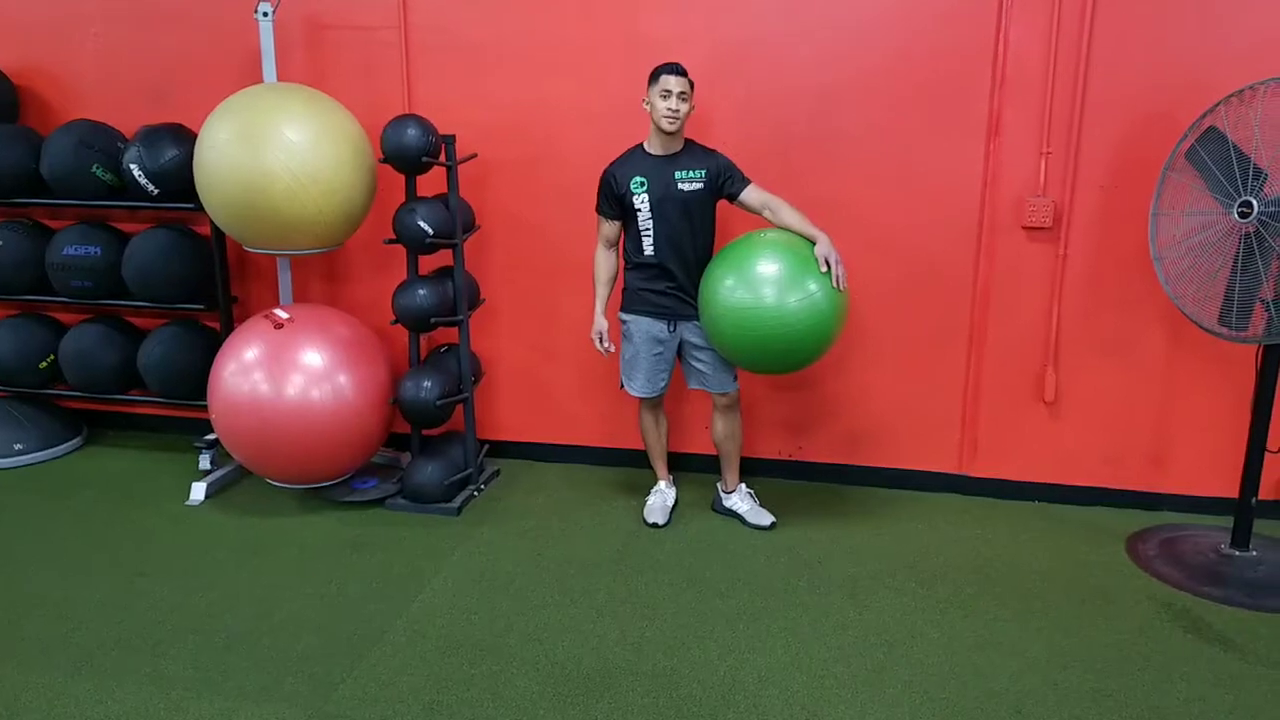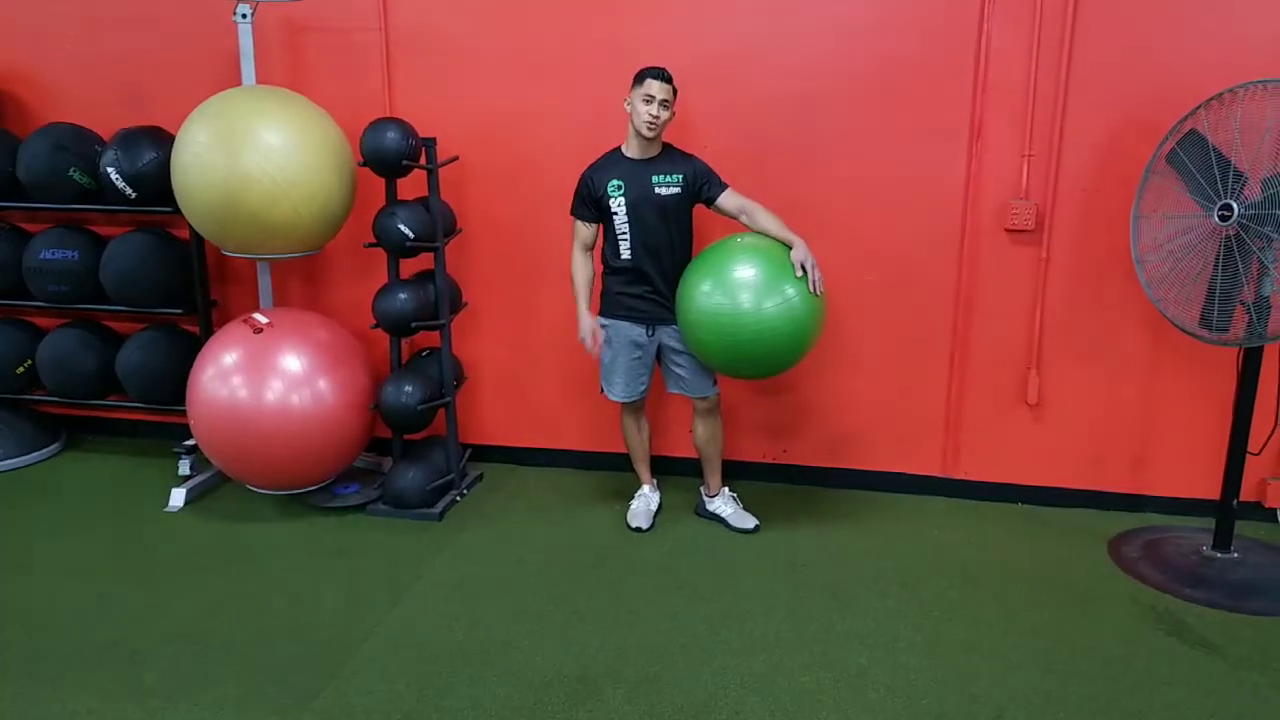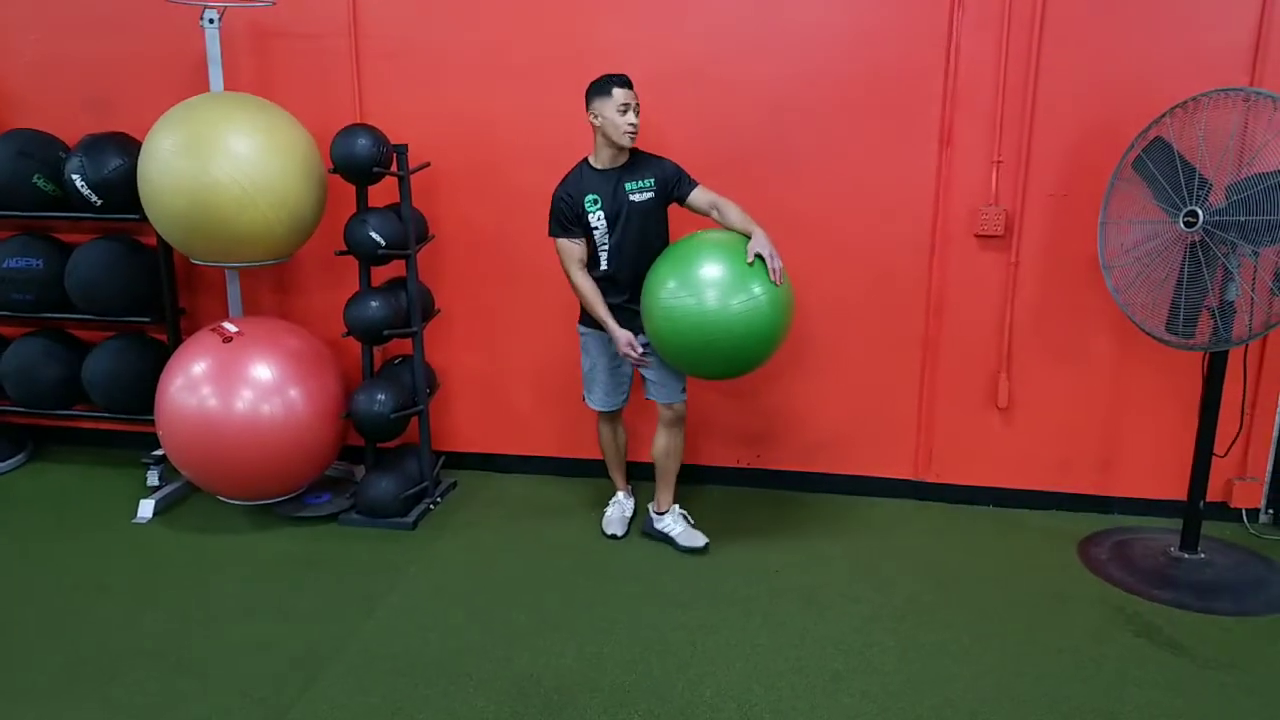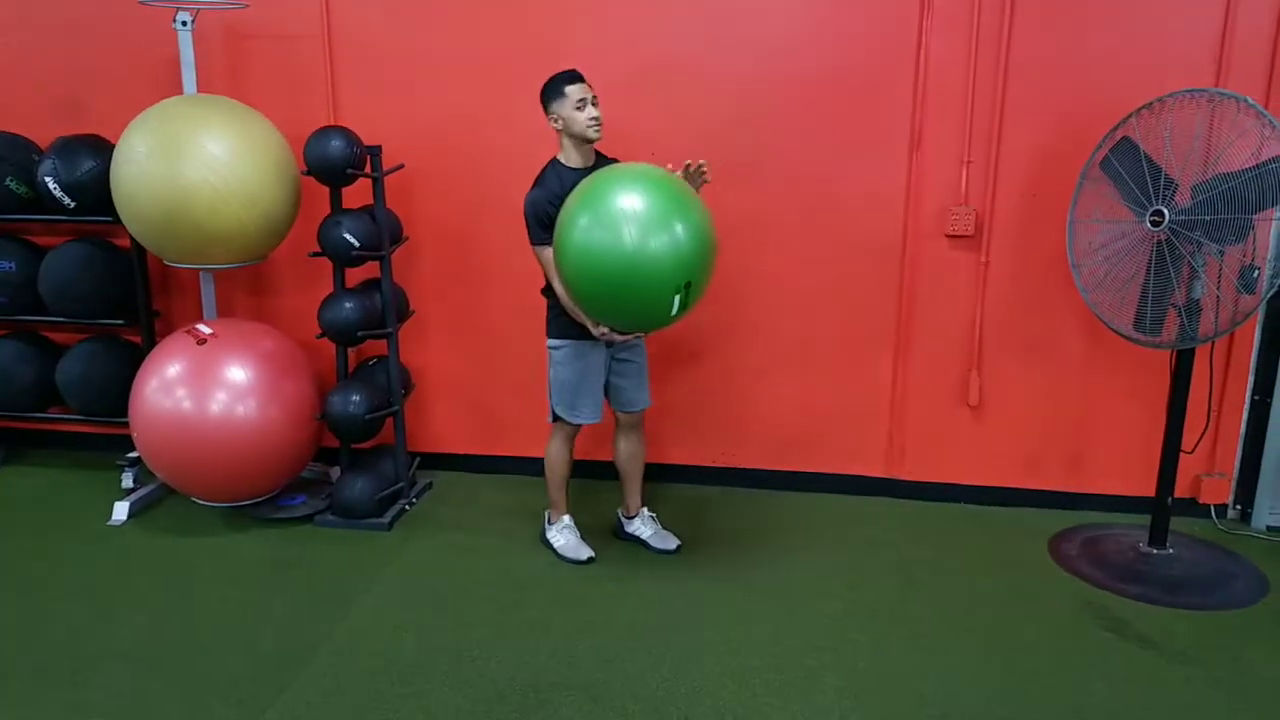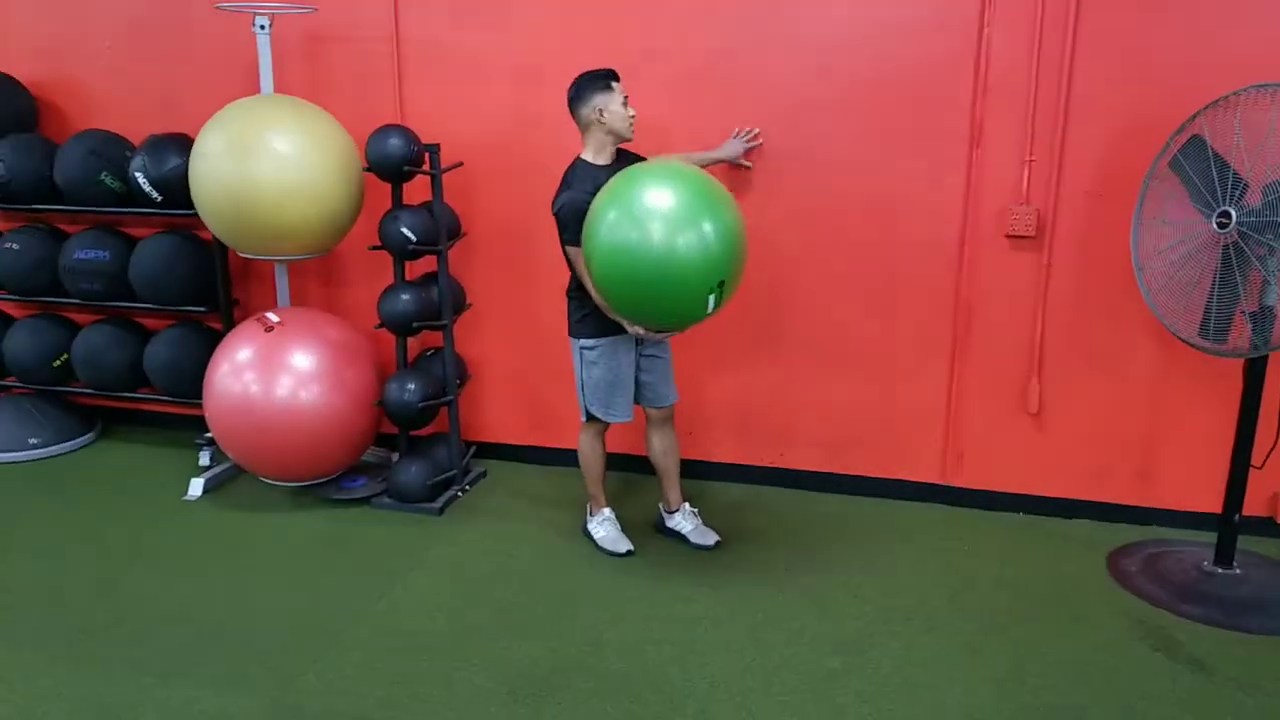
dt=1s
person 1, frame 1
left shoulder: (710, 164)
right shoulder: (620, 173)
left elbow: (766, 204)
right elbow: (607, 246)
left wrist: (819, 237)
right wrist: (598, 311)
left hip: (703, 306)
right hip: (644, 311)
left knee: (726, 397)
right knee: (650, 399)
left ankle: (731, 491)
right ankle: (663, 485)
person 1, frame 2
left shoulder: (688, 168)
right shoulder: (597, 176)
left elbow: (743, 209)
right elbow: (582, 249)
left wrist: (796, 243)
right wrist: (584, 312)
left hip: (681, 311)
right hip: (623, 316)
left knee: (706, 401)
right knee: (630, 403)
left ankle: (714, 495)
right ankle: (647, 489)
person 1, frame 3
left shoulder: (658, 171)
right shoulder: (571, 191)
left elbow: (714, 205)
right elbow: (575, 269)
left wrist: (756, 232)
right wrist: (614, 329)
right hip: (604, 324)
left knee: (672, 411)
right knee: (608, 411)
left ankle: (663, 512)
right ankle: (622, 495)
person 1, frame 4
right shoulder: (545, 194)
right elbow: (556, 276)
right wrist: (591, 325)
right hip: (574, 330)
left knee: (632, 419)
right knee: (567, 426)
left ankle: (633, 516)
right ankle: (557, 521)
person 1, frame 5
left shoulder: (628, 163)
right shoulder: (574, 196)
right elbow: (590, 279)
left wrist: (720, 154)
right wrist: (628, 323)
right hip: (599, 327)
left knee: (661, 414)
right knee: (597, 421)
left ankle: (674, 511)
right ankle: (598, 515)
